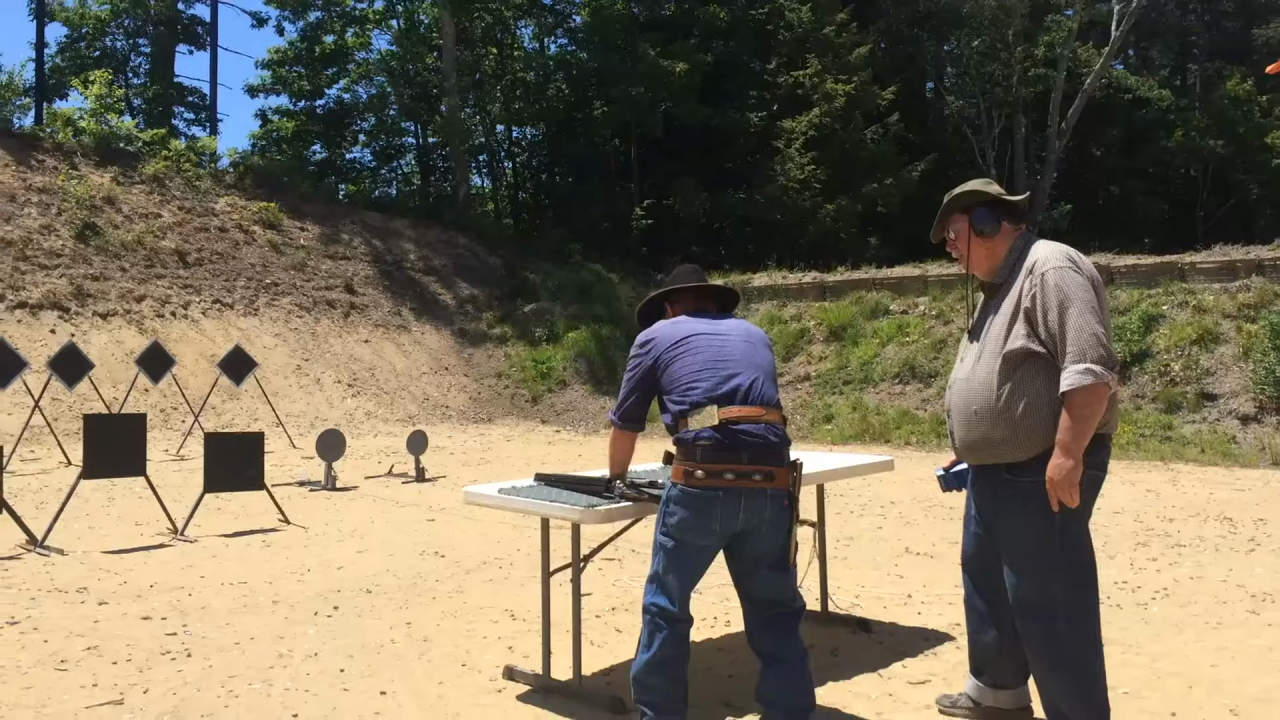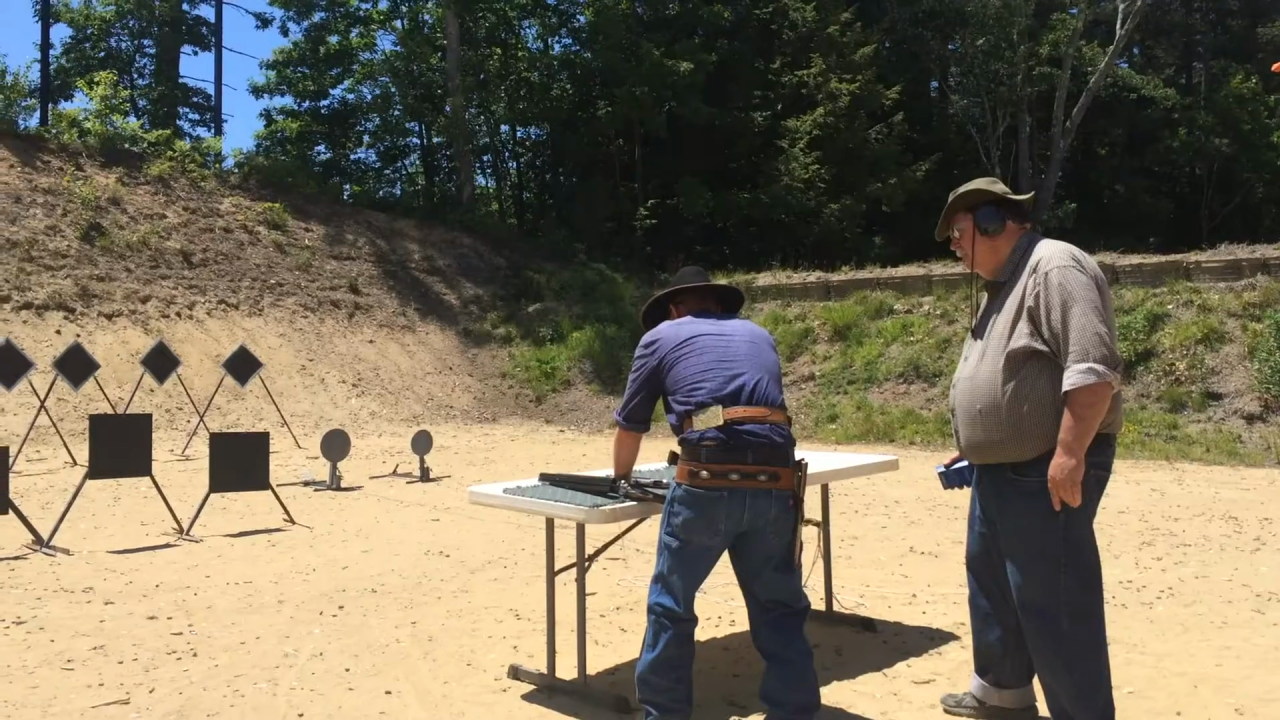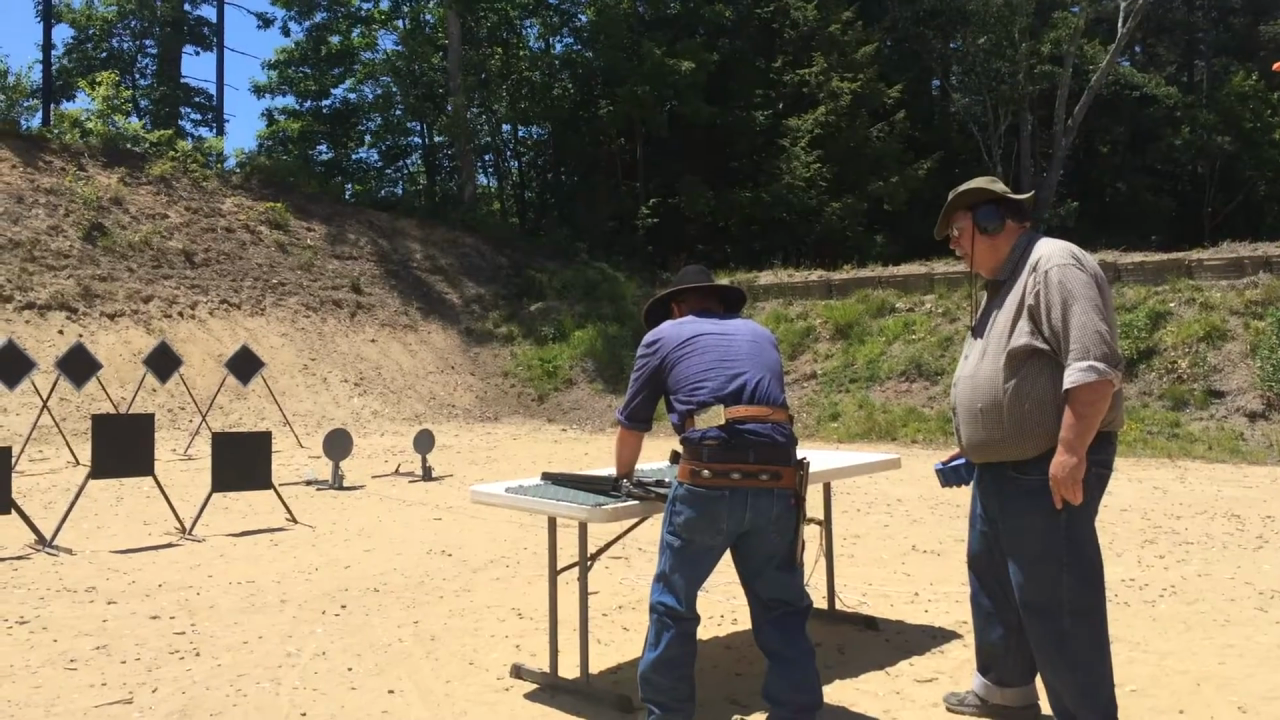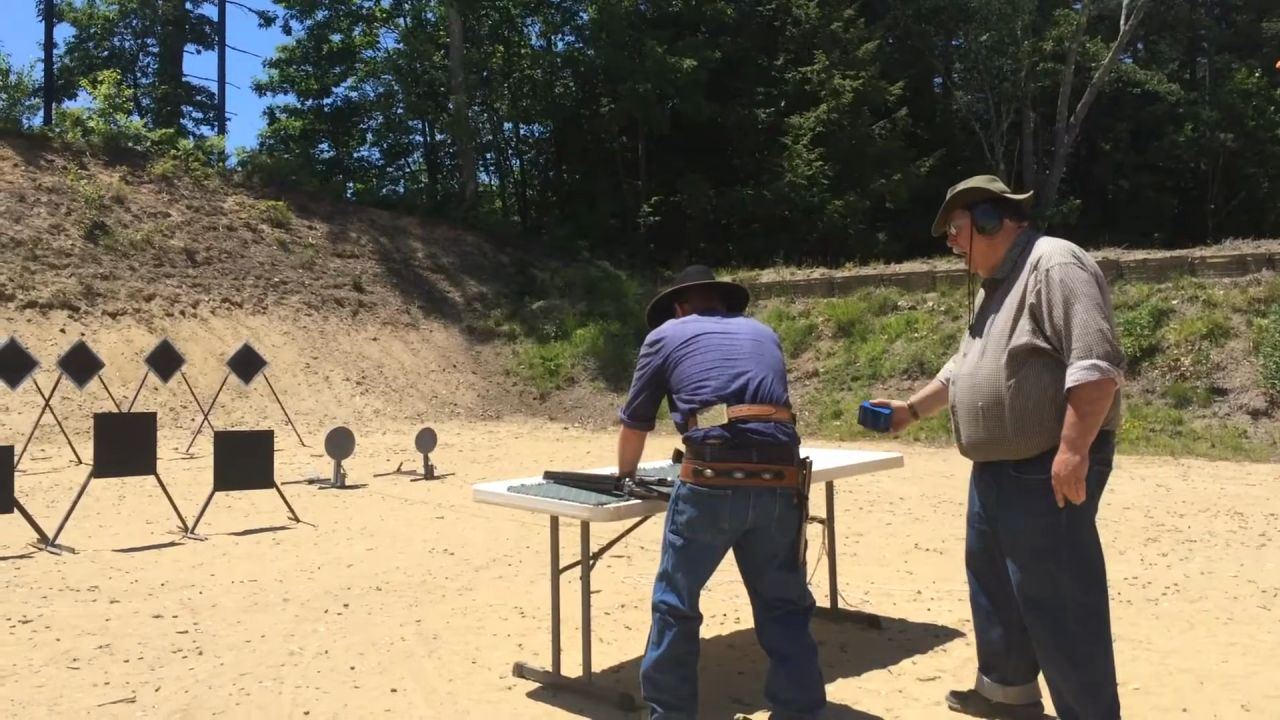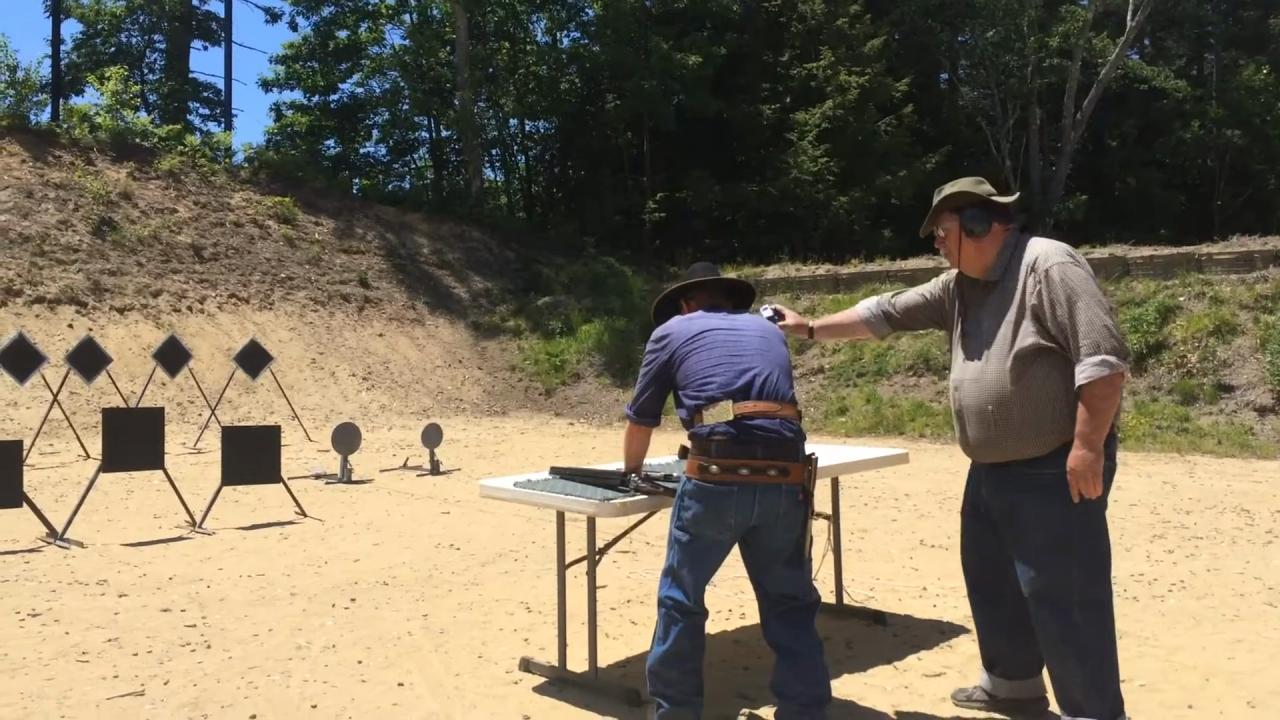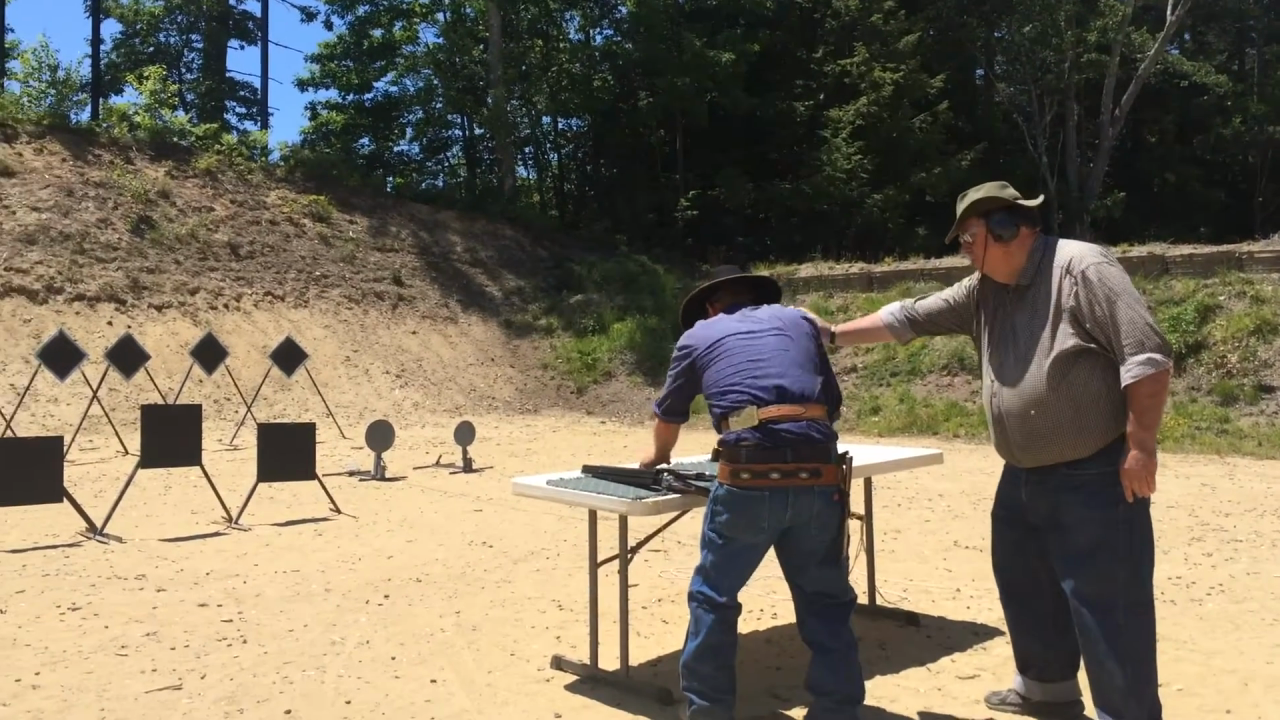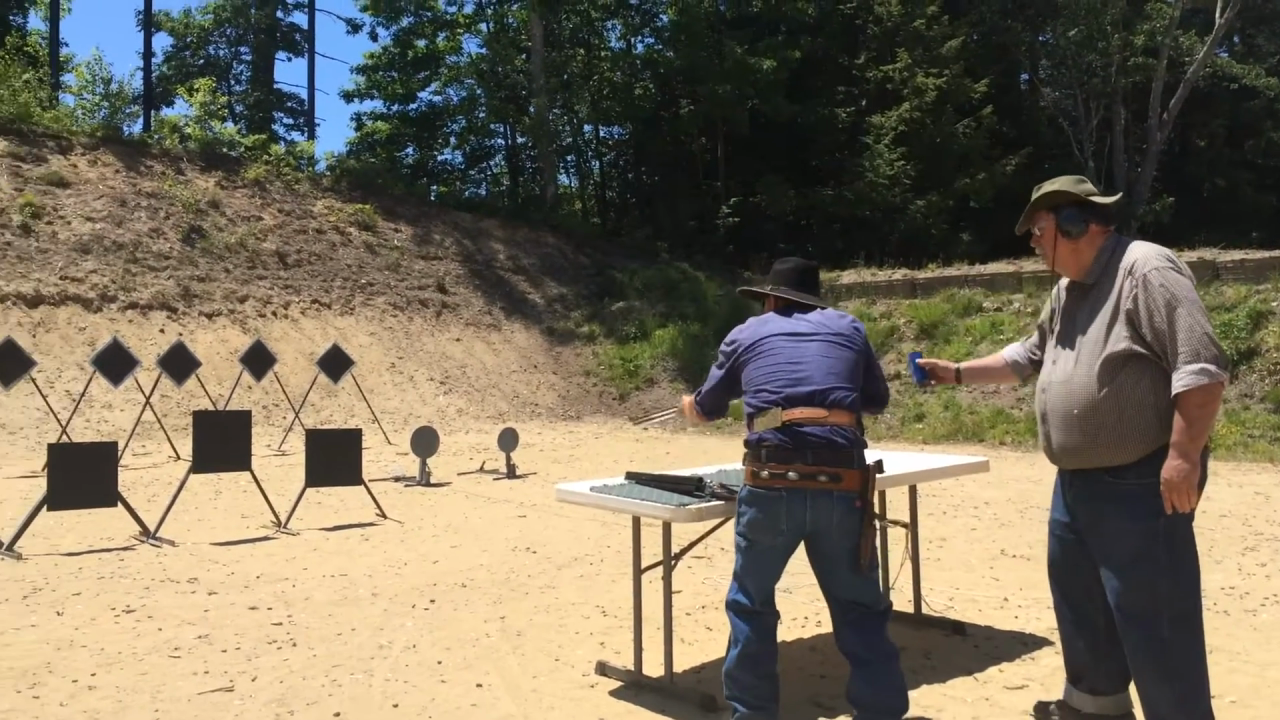
dt=0.4s
person 1, frame 1
left shoulder: (1051, 269)
right shoulder: (1000, 284)
left elbow: (1091, 369)
left wrist: (1067, 456)
right wrist: (972, 450)
left hip: (1043, 472)
right hip: (995, 470)
left knee: (1048, 601)
right knee: (986, 582)
person 1, frame 2
left shoulder: (1055, 268)
right shoulder: (1004, 283)
left elbow: (1093, 368)
left wrist: (1069, 455)
right wrist: (975, 448)
left hip: (1048, 469)
right hip: (999, 469)
left knee: (1052, 601)
right knee: (991, 581)
person 1, frame 3
left shoulder: (1055, 266)
right shoulder: (1003, 281)
left elbow: (1094, 366)
left wrist: (1070, 453)
right wrist: (974, 447)
left hip: (1049, 470)
right hip: (1000, 468)
left knee: (1054, 598)
right knee: (992, 579)
person 1, frame 4
left shoulder: (1055, 265)
right shoulder: (997, 282)
left elbow: (1097, 363)
right elbow: (969, 365)
left wrist: (1074, 451)
right wrist: (913, 408)
left hip: (1047, 470)
right hip: (997, 469)
left knee: (1056, 595)
right knee: (993, 582)
person 1, frame 5
left shoulder: (1050, 266)
right shoulder: (961, 285)
left elbow: (1104, 359)
right elbow: (887, 312)
left wrist: (1088, 446)
right wrist: (812, 328)
left hip: (1053, 469)
right hip: (994, 469)
left knee: (1062, 592)
right knee: (992, 580)
person 1, frame 6
left shoulder: (1083, 268)
right shoulder: (983, 290)
left elbow: (1148, 356)
right elbow: (911, 317)
left wrist: (1140, 447)
right wrist: (835, 334)
left hip: (1095, 473)
right hip: (1024, 473)
left knee: (1103, 596)
right knee: (1024, 582)
person 1, frame 7
left shoulder: (1147, 270)
right shoulder: (1068, 290)
left elbow: (1201, 367)
right elbow: (1028, 356)
left wrist: (1183, 457)
right wrist: (957, 373)
left hip: (1141, 482)
right hip: (1077, 480)
left knee: (1149, 607)
right knee: (1077, 591)
person 2, frame 1
left shoulder: (656, 336)
right shoulder: (754, 334)
left elbow: (624, 425)
left wrist: (616, 479)
left hip: (702, 484)
right hip: (769, 483)
left knee: (665, 607)
right knee: (775, 610)
person 2, frame 2
left shoulder: (660, 337)
right shoulder: (759, 336)
left elbow: (629, 425)
left wrist: (621, 478)
left hip: (706, 484)
right hip: (774, 484)
left knee: (670, 607)
right knee: (780, 610)
person 2, frame 3
left shoulder: (662, 337)
right shoulder: (760, 334)
left elbow: (631, 424)
left wrist: (623, 477)
left hip: (708, 483)
right hip: (775, 481)
left knee: (672, 606)
right knee: (782, 608)
person 2, frame 4
left shoulder: (665, 335)
right shoulder: (764, 333)
left elbow: (634, 422)
left wrist: (625, 475)
left hip: (711, 481)
right hip: (779, 480)
left knee: (675, 605)
right knee: (785, 607)
person 2, frame 5
left shoulder: (671, 331)
right shoulder: (768, 329)
left elbow: (640, 418)
left wrist: (631, 470)
left hip: (716, 477)
right hip: (784, 476)
left knee: (681, 600)
right knee: (790, 603)
person 2, frame 6
left shoulder: (697, 336)
right shoulder: (798, 322)
left elbow: (669, 413)
right elbow: (833, 400)
left wrist: (658, 456)
left hip: (747, 480)
right hip: (818, 477)
left knee: (713, 598)
right knee: (826, 601)
person 2, frame 7
left shoulder: (746, 334)
right shoulder: (849, 328)
left elbow: (706, 408)
right elbow: (877, 400)
left wrist: (688, 405)
left hip: (771, 483)
right hip: (842, 482)
left knee: (751, 605)
right knee: (861, 610)
